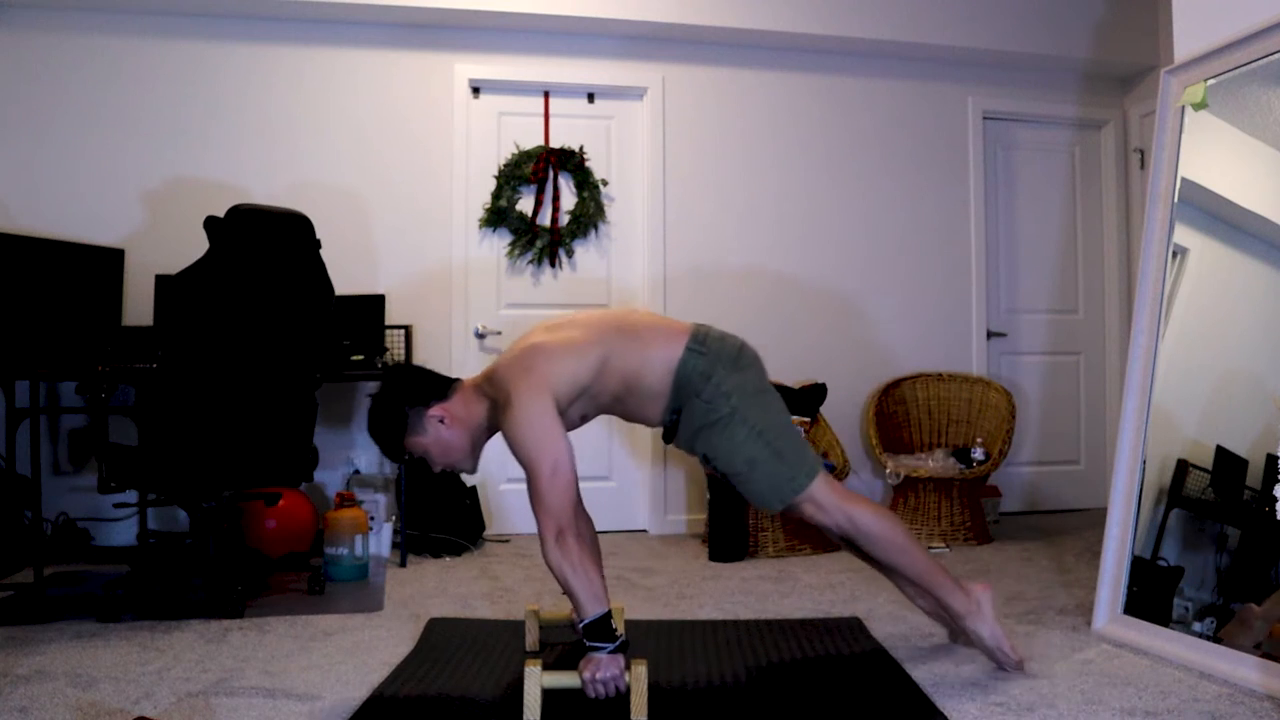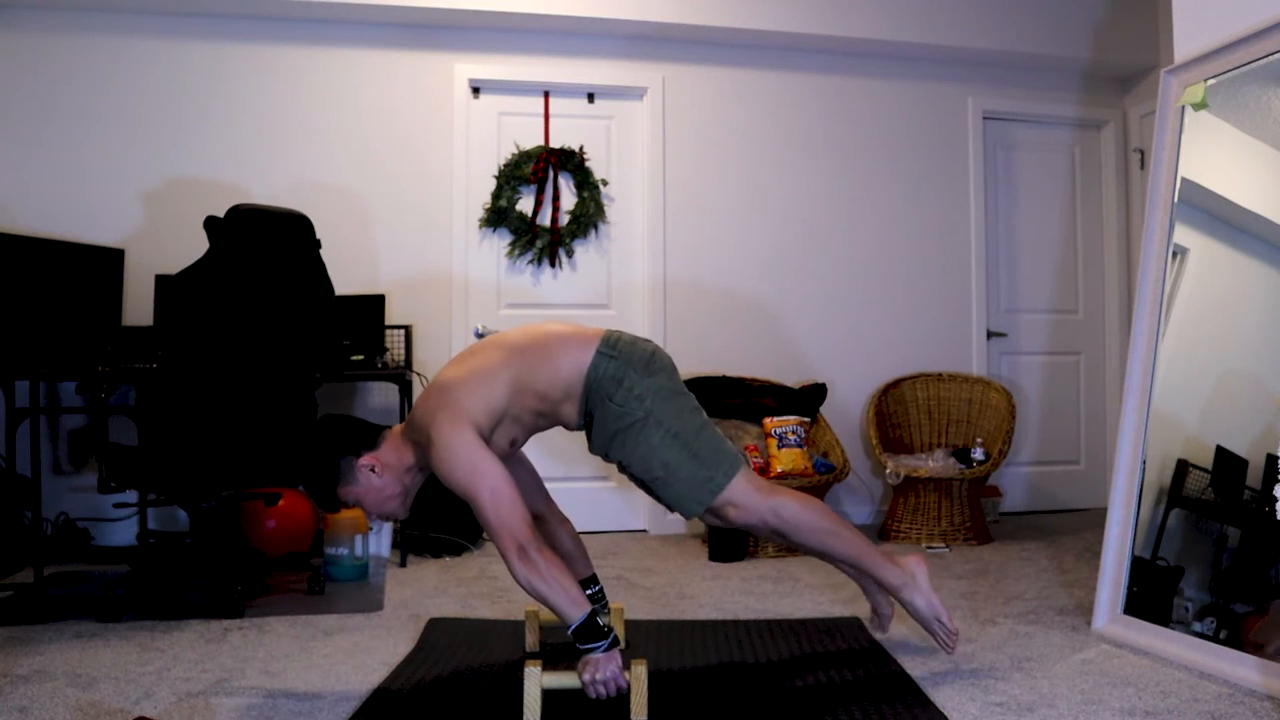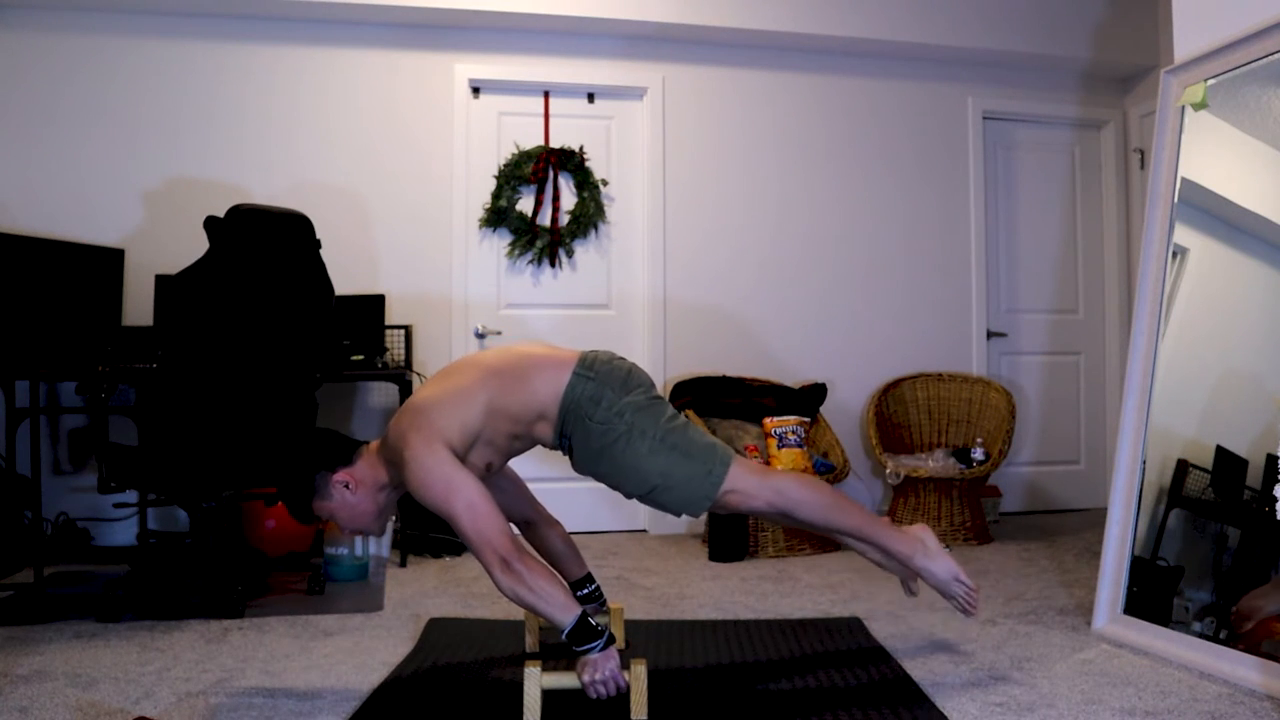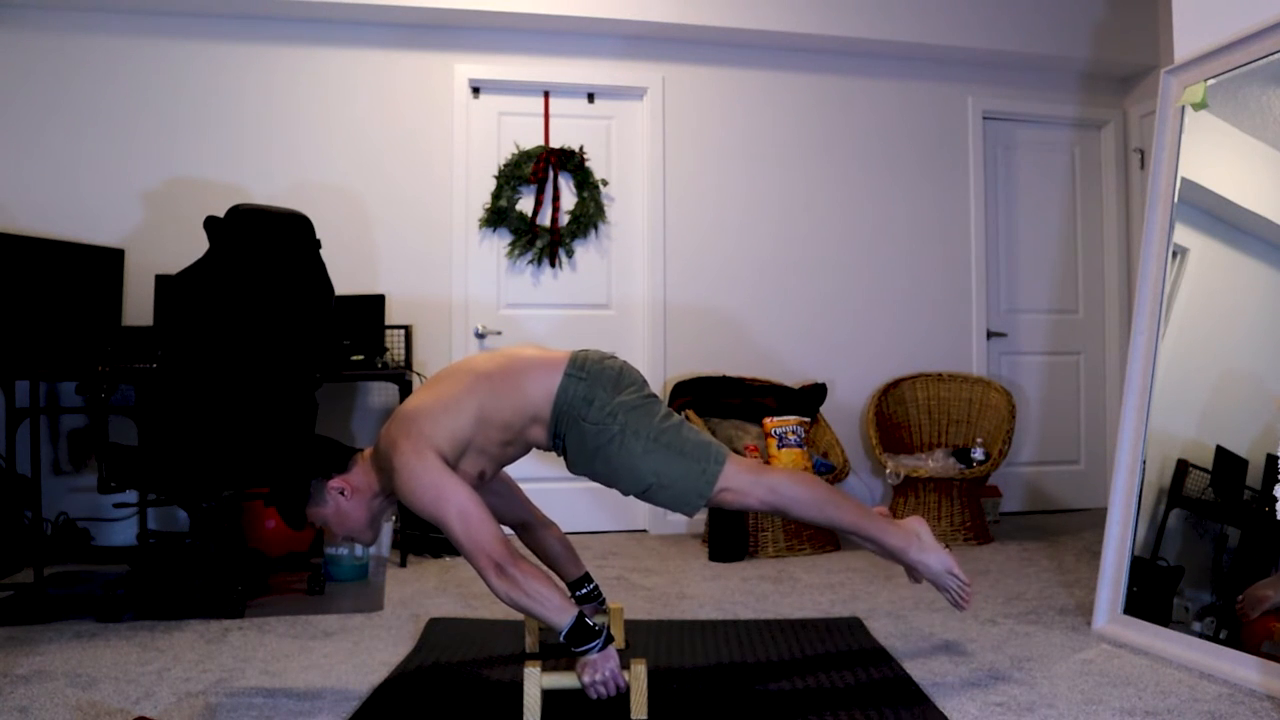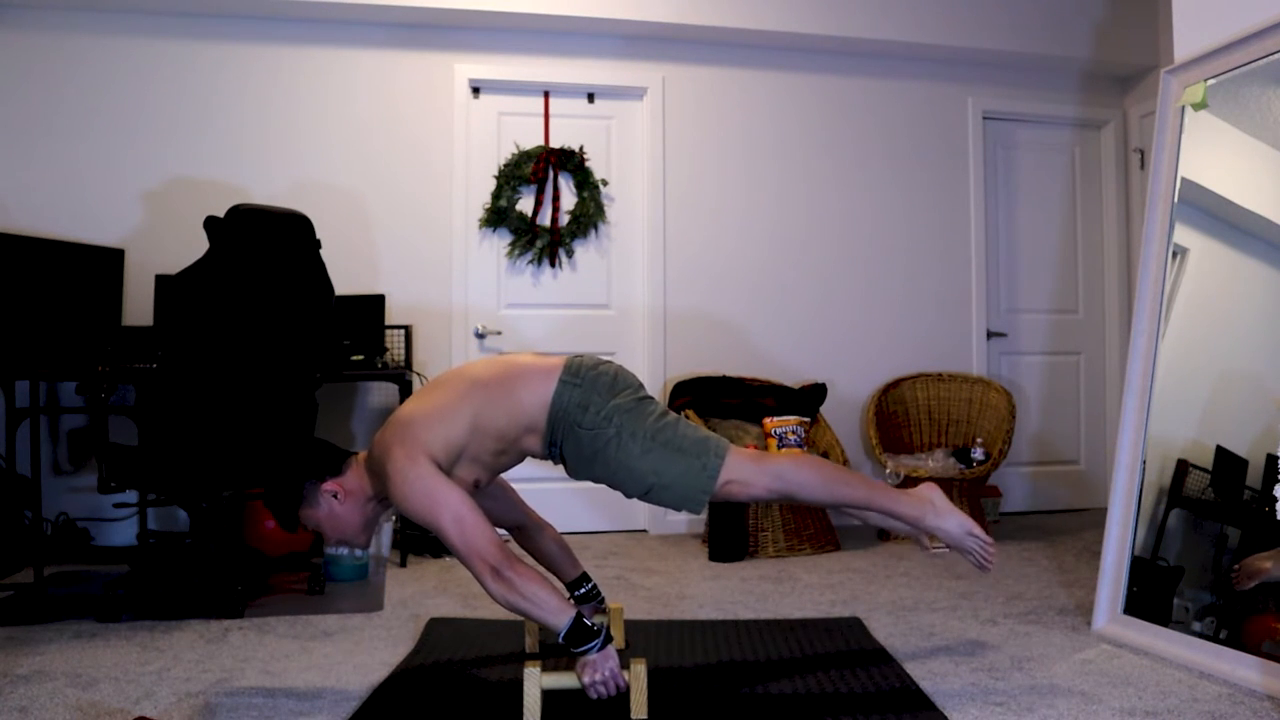
dt=1s
person 1, frame 1
left shoulder: (519, 403)
right shoulder: (512, 386)
left elbow: (558, 533)
right elbow: (569, 511)
left wrist: (602, 641)
right wrist: (594, 603)
left hip: (707, 381)
right hip: (703, 376)
left knee: (823, 505)
right knee: (814, 506)
left ankle: (961, 602)
right ankle: (938, 598)
person 1, frame 2
left shoulder: (443, 439)
right shoulder: (454, 424)
left elbow: (522, 550)
right elbow: (542, 515)
left wrist: (594, 641)
right wrist: (592, 604)
left hip: (619, 383)
right hip: (616, 379)
left knee: (746, 501)
right knee: (732, 500)
left ankle: (894, 575)
right ankle: (866, 564)
person 1, frame 3
left shoulder: (415, 457)
right shoulder: (437, 443)
left elbow: (505, 561)
right elbow: (530, 517)
left wrist: (588, 640)
right wrist: (587, 598)
left hip: (596, 404)
right hip: (594, 396)
left knee: (747, 487)
right knee: (738, 486)
left ankle: (901, 544)
right ankle: (875, 534)
person 1, frame 4
left shoulder: (406, 464)
right shoulder: (425, 449)
left elbow: (498, 565)
right elbow: (523, 518)
left wrist: (587, 639)
right wrist: (585, 597)
left hip: (587, 403)
right hip: (585, 395)
left knee: (741, 485)
right knee: (733, 480)
left ankle: (901, 539)
right ankle: (875, 526)
person 1, frame 5
left shoulder: (398, 469)
right shoulder: (419, 451)
left elbow: (495, 569)
right elbow: (517, 520)
left wrist: (585, 641)
right wrist: (585, 597)
left hip: (583, 410)
right hip: (581, 397)
left knee: (750, 477)
right knee: (742, 473)
left ankle: (915, 508)
right ankle: (899, 512)
